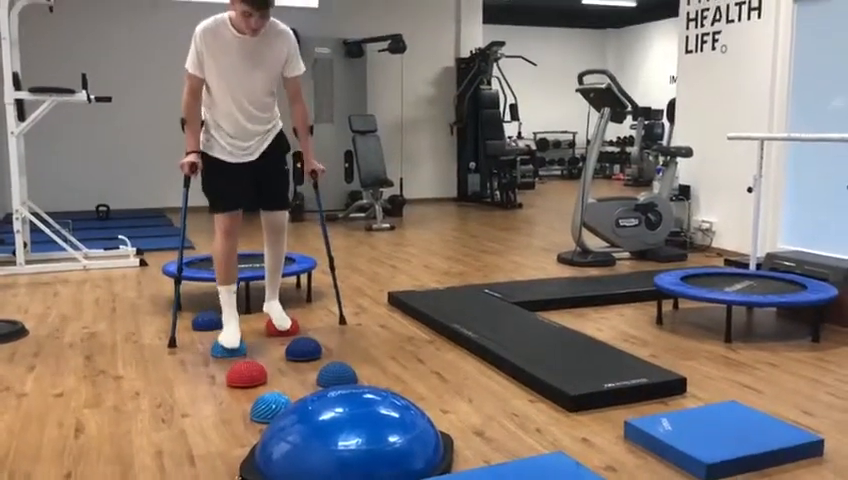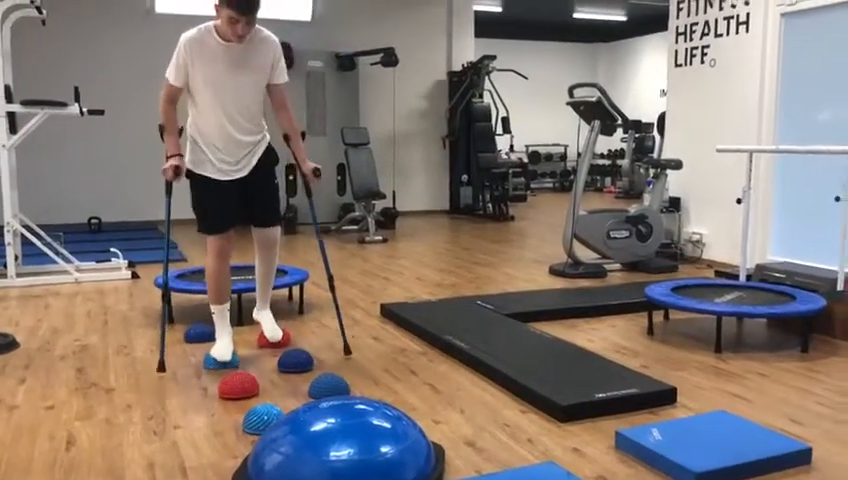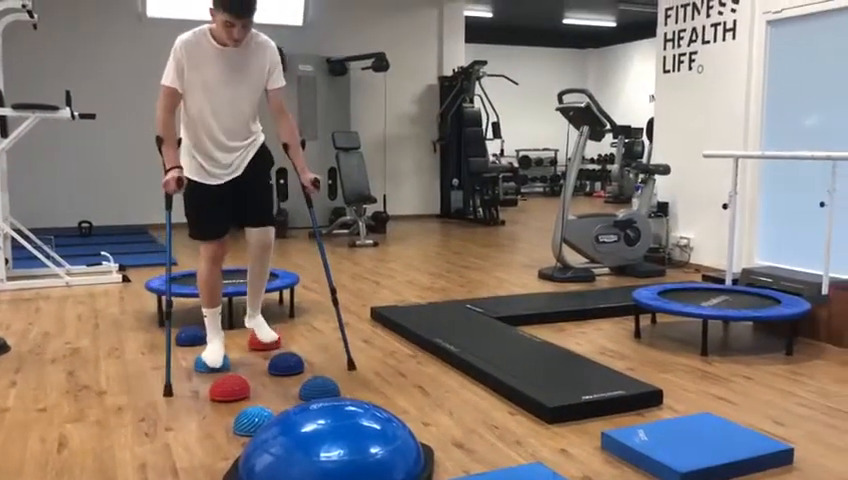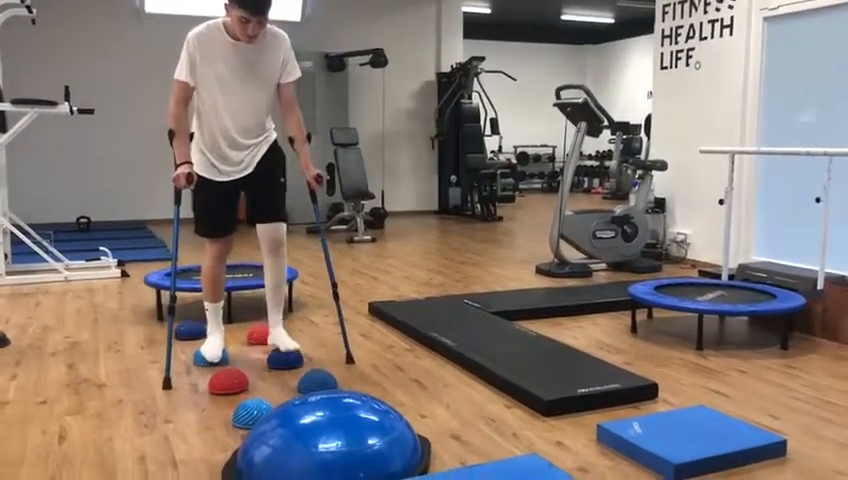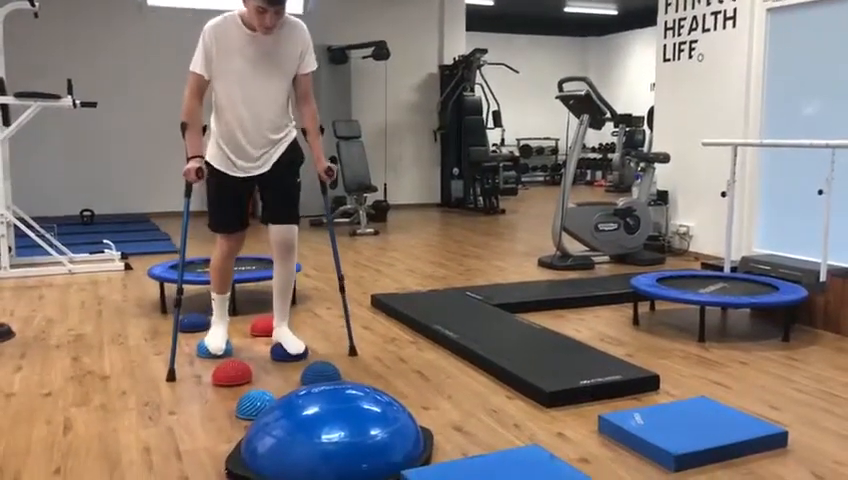
dt=0.4s
person 1, frame 1
left shoulder: (283, 37)
right shoulder: (207, 33)
left elbow: (295, 99)
right elbow: (192, 95)
left wrist: (308, 155)
right wrist: (192, 149)
left hip: (268, 142)
right hip: (220, 146)
left knee: (276, 223)
right knee: (226, 226)
left ankle: (272, 300)
right ankle: (229, 318)
person 1, frame 2
left shoulder: (269, 45)
right shoulder: (191, 43)
left elbow: (281, 106)
right elbow: (168, 101)
left wrist: (302, 158)
right wrist: (174, 153)
left hip: (257, 156)
right hip: (208, 162)
left knee: (269, 237)
right knee: (219, 246)
left ankle: (263, 308)
right ankle: (223, 332)
person 1, frame 3
left shoulder: (266, 49)
right shoulder: (187, 46)
left elbow: (280, 112)
right elbow: (167, 108)
left wrist: (302, 169)
right wrist: (172, 165)
left hip: (251, 156)
right hip: (202, 165)
left knee: (262, 239)
right knee: (212, 251)
left ankle: (254, 314)
right ankle: (214, 337)
person 1, frame 4
left shoulder: (279, 43)
right shoulder: (200, 40)
left elbow: (290, 107)
right elbow: (179, 104)
left wrist: (306, 163)
right wrist: (183, 160)
left hip: (262, 153)
right hip: (211, 161)
left knee: (275, 239)
right knee: (218, 247)
left ankle: (276, 327)
right ankle: (214, 331)
person 1, frame 5
left shoulder: (298, 33)
right shoulder: (217, 31)
left elbow: (305, 99)
right elbow: (194, 96)
left wrist: (319, 156)
right wrist: (194, 154)
left hip: (280, 152)
right hip: (227, 156)
left knee: (285, 241)
right knee: (228, 243)
left ankle: (281, 326)
right ankle: (219, 321)
